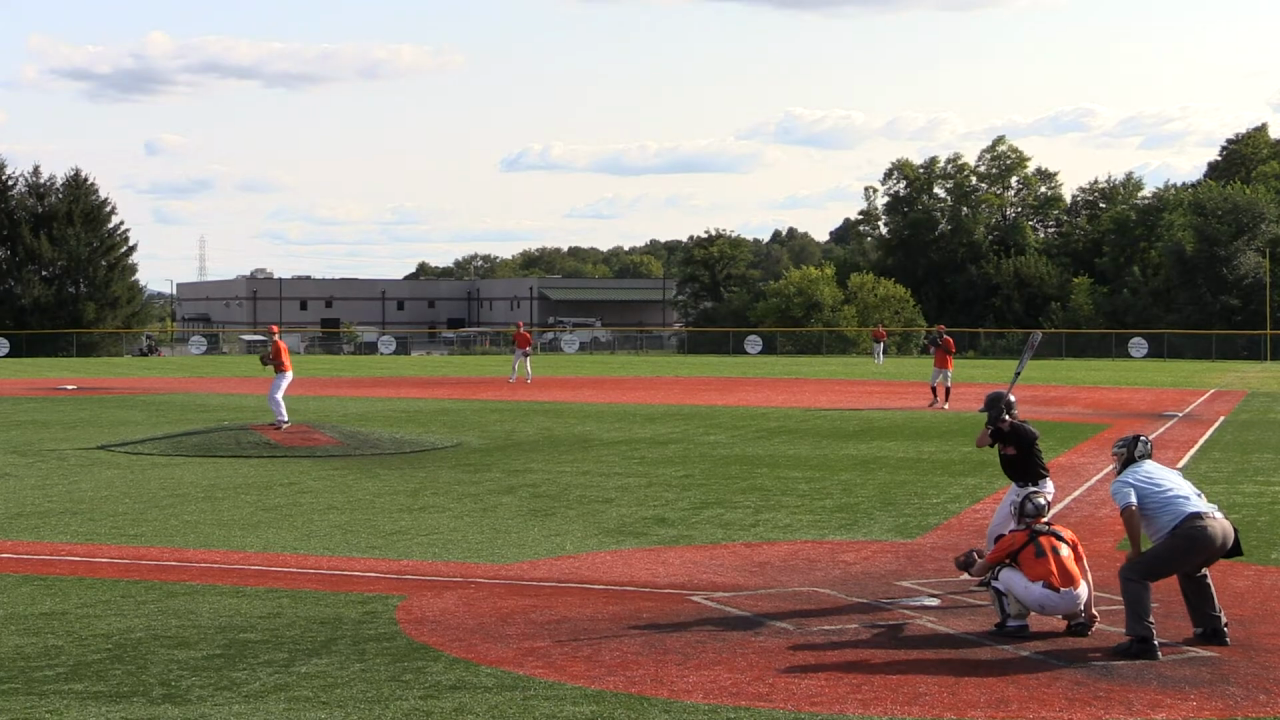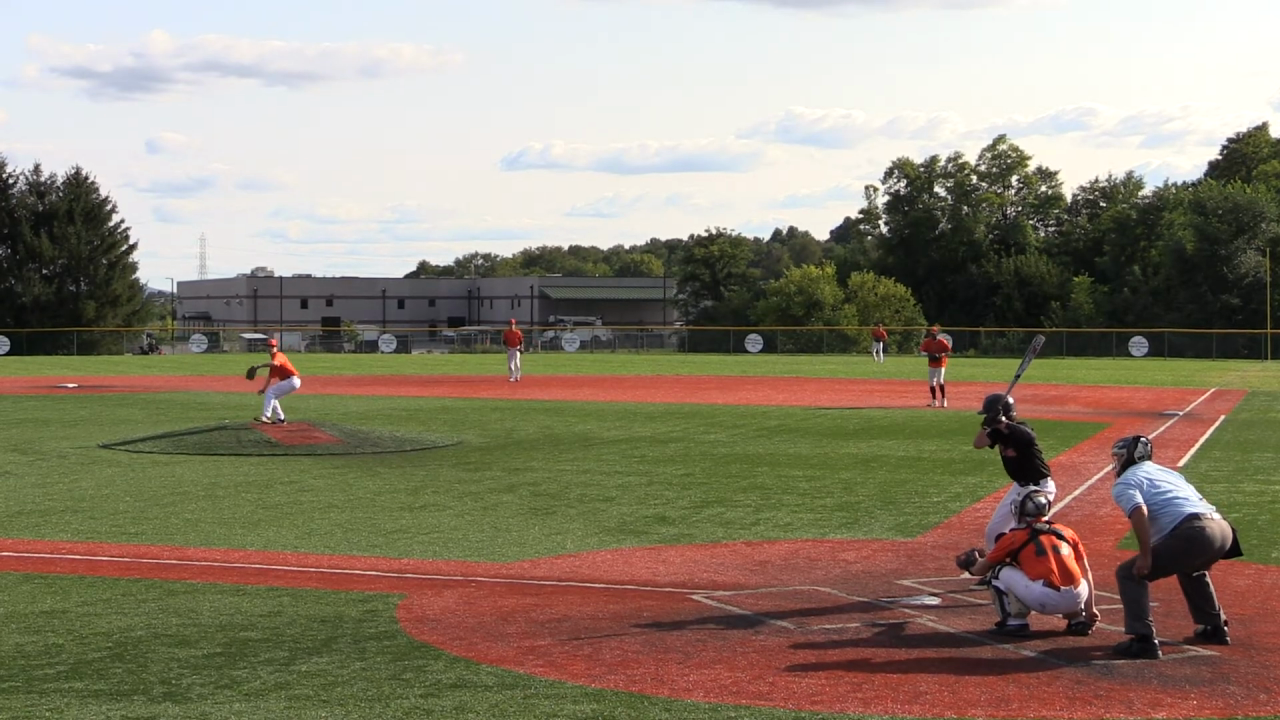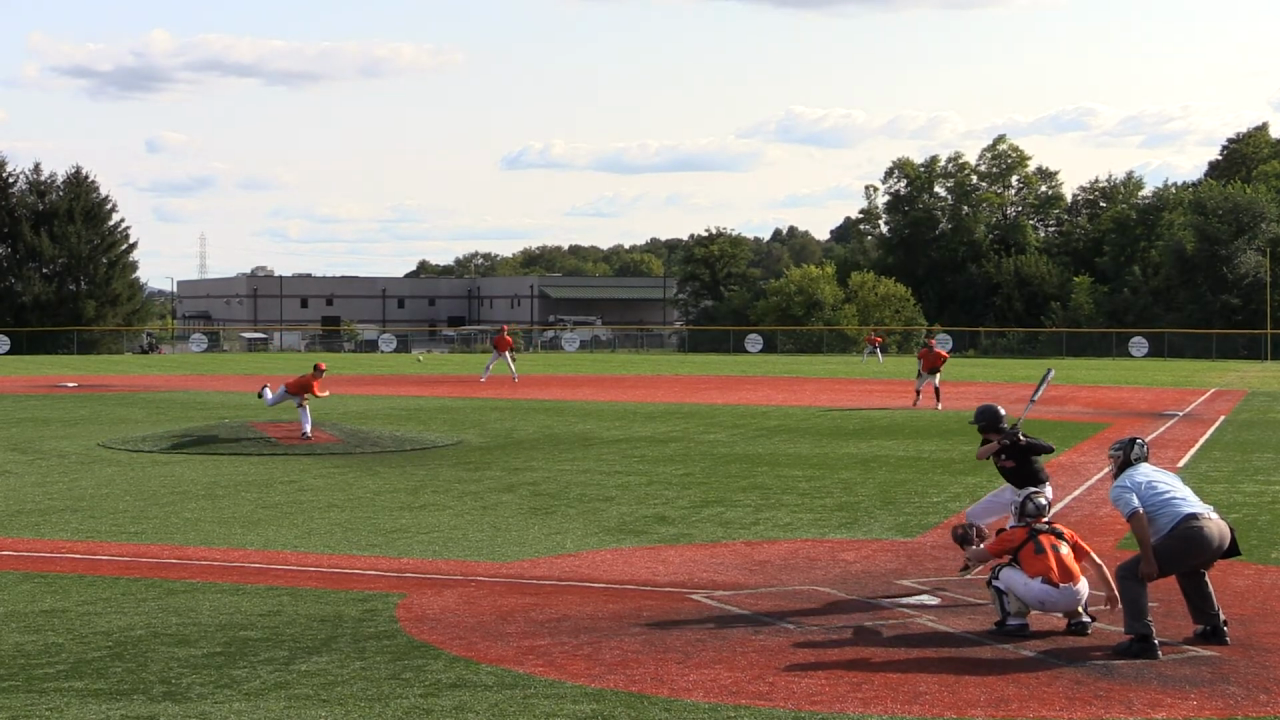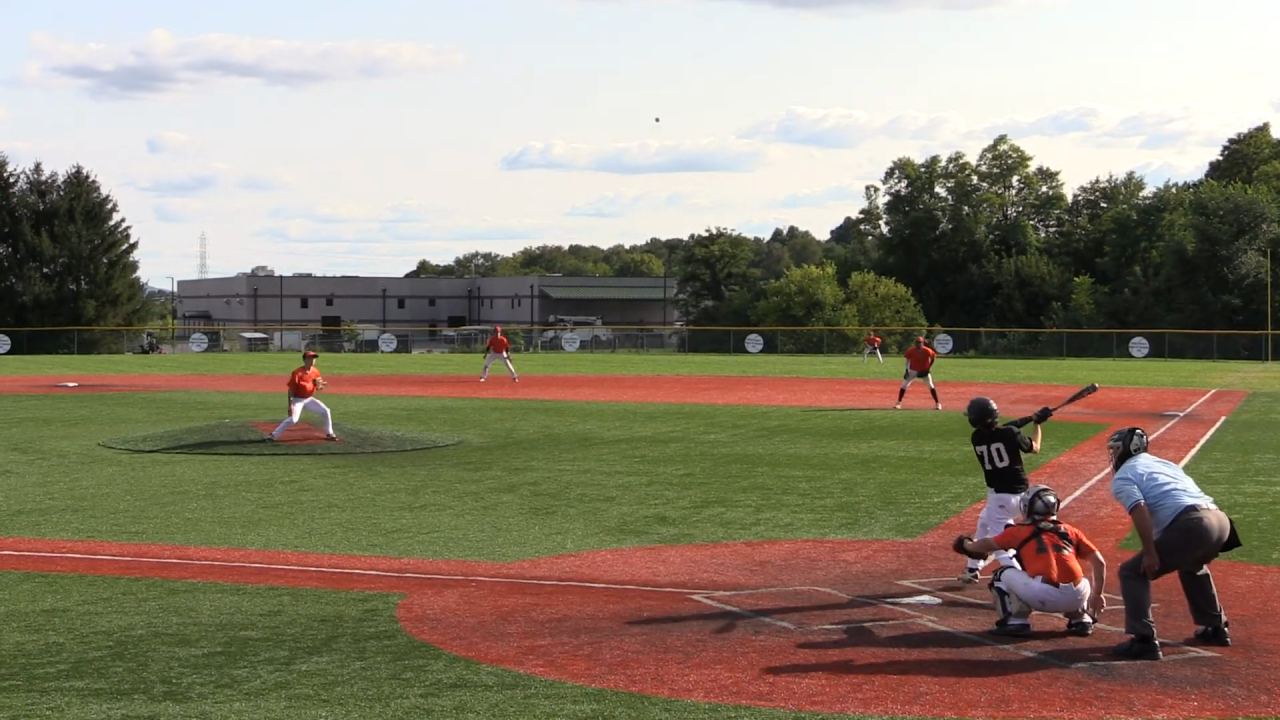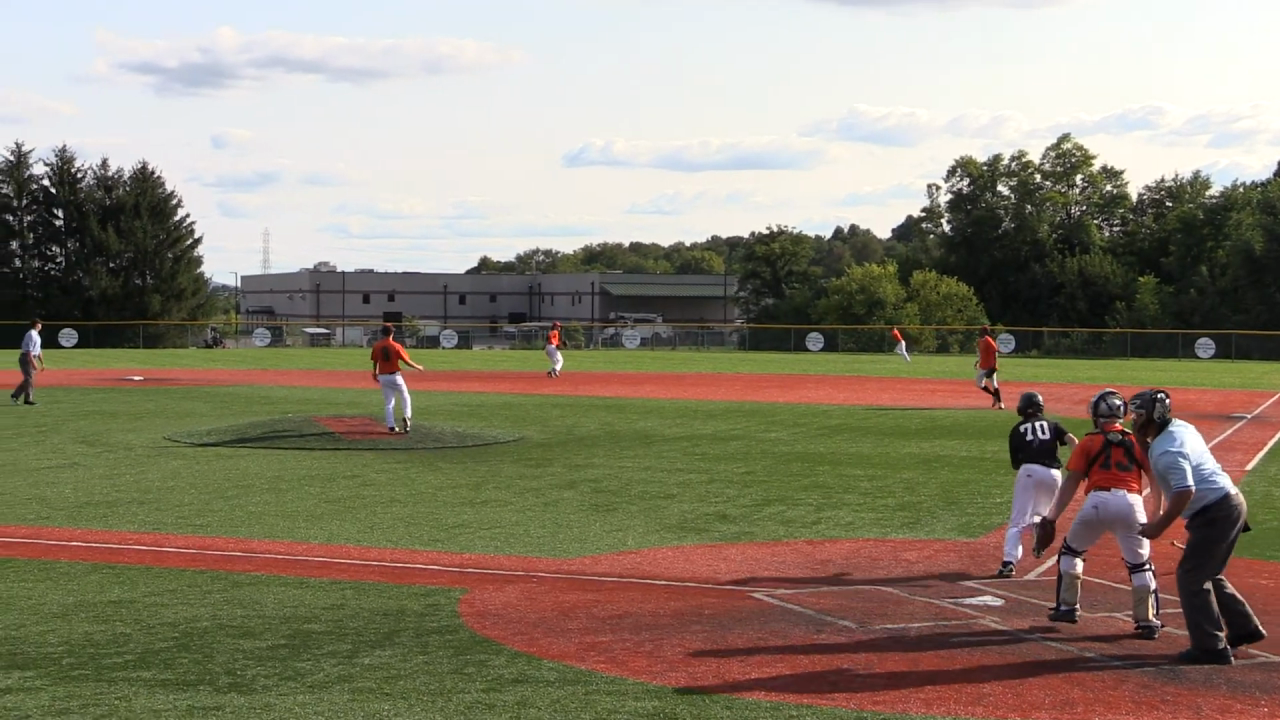
dt=0.7s
person 1, frame 1
left shoulder: (1122, 481)
right shoulder: (1168, 471)
left elbow: (1130, 511)
left wrist: (1136, 551)
left hip: (1195, 532)
right hip: (1223, 527)
left knee: (1132, 573)
right knee: (1191, 570)
left ankle: (1144, 641)
right ankle: (1214, 629)
person 1, frame 2
left shoulder: (1124, 483)
right shoulder: (1169, 472)
left elbow: (1139, 512)
left wrist: (1145, 555)
left hip: (1194, 533)
right hip: (1222, 528)
left knee: (1128, 573)
right knee: (1189, 567)
left ankle: (1144, 641)
right ankle: (1215, 628)
person 1, frame 3
left shoulder: (1121, 485)
right shoulder: (1166, 474)
left elbow: (1137, 517)
left wrist: (1148, 560)
right wrist: (1205, 554)
left hip: (1192, 534)
right hip: (1221, 528)
left knee: (1128, 573)
right knee: (1190, 569)
left ankle: (1143, 641)
right ankle: (1214, 628)
person 1, frame 4
left shoulder: (1121, 478)
right shoulder: (1166, 464)
left elbow: (1139, 510)
left wrist: (1150, 553)
left hip: (1191, 526)
right hip: (1220, 520)
left knee: (1132, 573)
right knee: (1192, 566)
left ankle: (1144, 641)
right ankle: (1216, 628)
person 1, frame 5
left shoulder: (1167, 449)
right shoulder: (1180, 428)
left elbow: (1186, 492)
right elbow: (1156, 460)
left wrist: (1160, 527)
right wrist: (1142, 437)
left hip: (1216, 513)
right hip: (1224, 507)
left knee: (1192, 578)
right knee: (1203, 574)
left ankle: (1213, 648)
right ankle: (1245, 628)
person 2, frame 1
left shoulder: (1021, 428)
right shoulder: (999, 430)
left elbow: (1034, 435)
right elbow: (979, 443)
left wrist: (1006, 420)
right wrist: (989, 424)
left hip: (1037, 488)
right hip: (1017, 488)
right knee: (995, 531)
person 2, frame 2
left shoulder: (1020, 429)
right shoulder: (999, 431)
left elbow: (1031, 438)
right elbow: (978, 444)
left wrist: (1002, 422)
right wrist: (986, 425)
left hip: (1039, 488)
right hip: (1020, 487)
right knee: (993, 531)
person 2, frame 3
left shoulder: (1017, 441)
right shoulder: (990, 440)
left elbow: (1050, 448)
right elbow: (979, 455)
left wrist: (1023, 441)
right wrist: (1000, 442)
right hip: (1014, 489)
right knee: (973, 515)
person 2, frame 4
left shoulder: (976, 438)
right shoulder: (1010, 434)
right elbow: (1034, 448)
left wrist: (1032, 417)
right wrist: (1037, 423)
left hip: (1000, 496)
right hip: (1021, 493)
right knee: (984, 523)
right ankle: (973, 569)
person 2, frame 5
left shoulder: (1017, 430)
right shoulder: (1052, 424)
left elbow: (1016, 463)
right elbow: (1072, 441)
left hip: (1030, 472)
right hip: (1052, 474)
left knee: (1017, 523)
right knee: (1039, 513)
left ankle: (1009, 563)
right ankle: (1038, 523)
person 3, frame 1
left shoulder: (1015, 538)
right shoulder: (1066, 533)
left elbow: (979, 571)
right elbow: (1085, 572)
left wrist: (970, 566)
right wrist: (1089, 610)
left hip: (1046, 601)
right hip: (1077, 600)
left knee: (999, 572)
left ankle: (1015, 624)
right ankle: (1078, 621)
person 3, frame 2
left shoulder: (1015, 536)
right shoulder: (1067, 532)
left elbow: (980, 570)
right elbow: (1085, 572)
left wrist: (970, 565)
right wrist: (1090, 609)
left hip: (1046, 599)
right hip: (1077, 598)
left knee: (999, 571)
left ankle: (1016, 623)
right ankle: (1078, 620)
person 3, frame 3
left shoulder: (1014, 534)
right shoulder: (1064, 531)
left elbow: (977, 557)
right elbow: (1096, 564)
left wrist: (969, 548)
right wrist: (1111, 591)
left hip: (1044, 596)
right hip: (1077, 595)
left knee: (999, 574)
left ankle: (1016, 622)
right ankle: (1080, 620)
person 3, frame 4
left shoulder: (1020, 531)
right shoulder: (1071, 531)
left elbow: (987, 544)
right elbow: (1099, 562)
left wrist: (968, 544)
right wrist: (1097, 594)
left hip: (1044, 595)
right hip: (1078, 596)
left knee: (1003, 576)
left ankle: (1016, 622)
right ankle: (1081, 620)
person 3, frame 5
left shoulder: (1087, 442)
right shoulder: (1137, 441)
left elbow: (1072, 480)
left wrist: (1053, 516)
left hip: (1098, 501)
right hip: (1130, 503)
left knee: (1071, 550)
right knee: (1140, 564)
left ankle: (1067, 607)
right ankle: (1147, 622)
